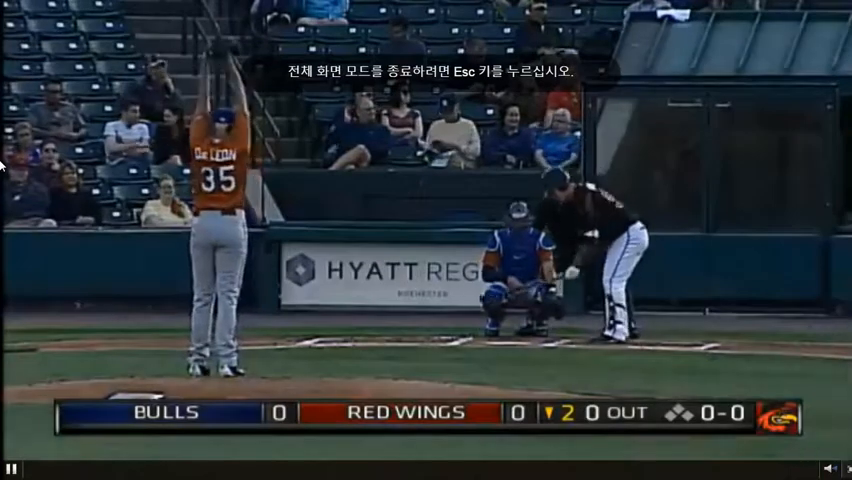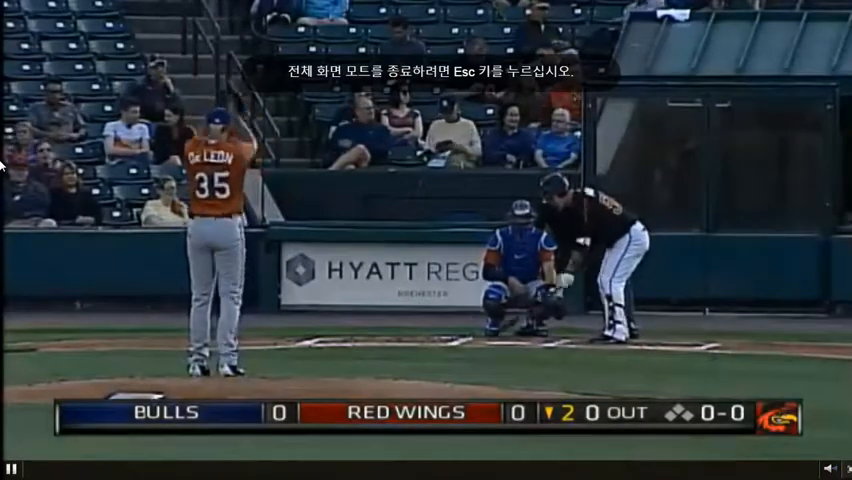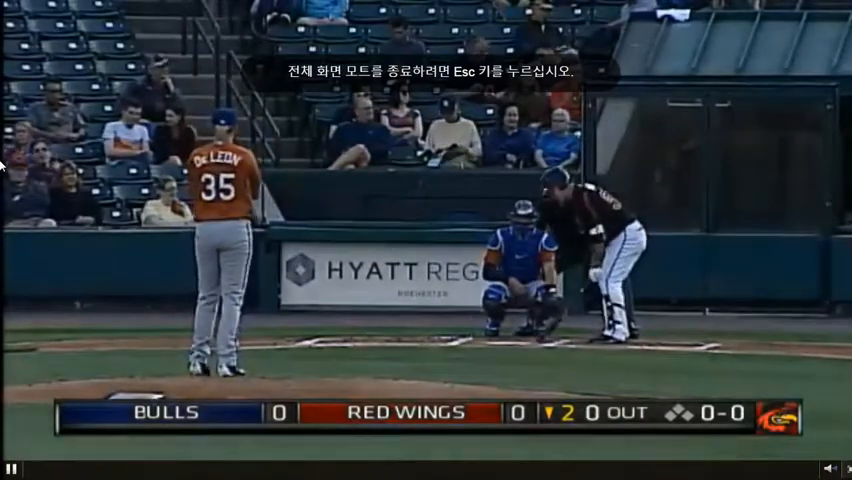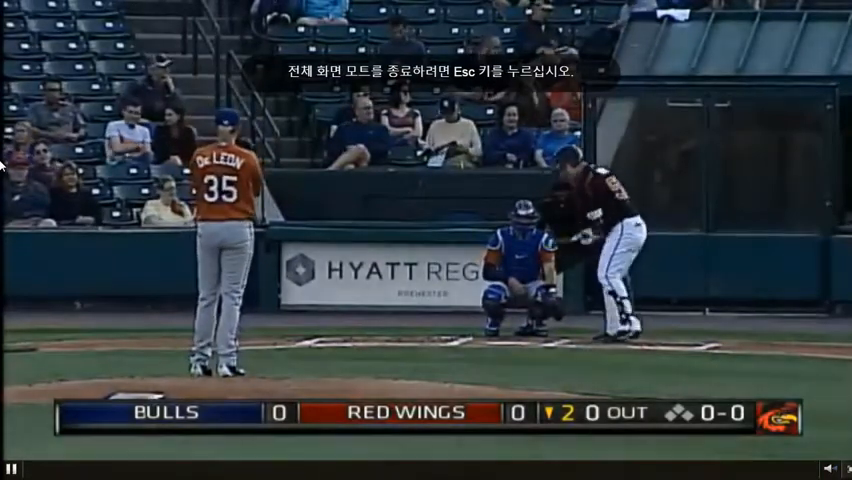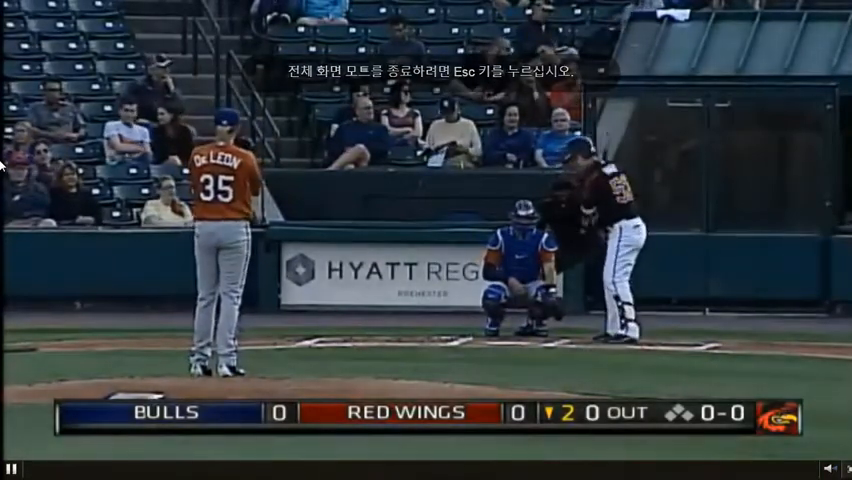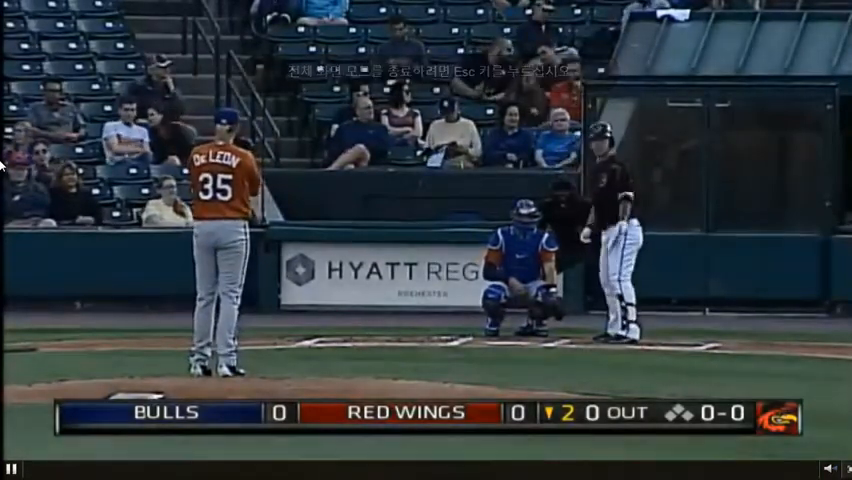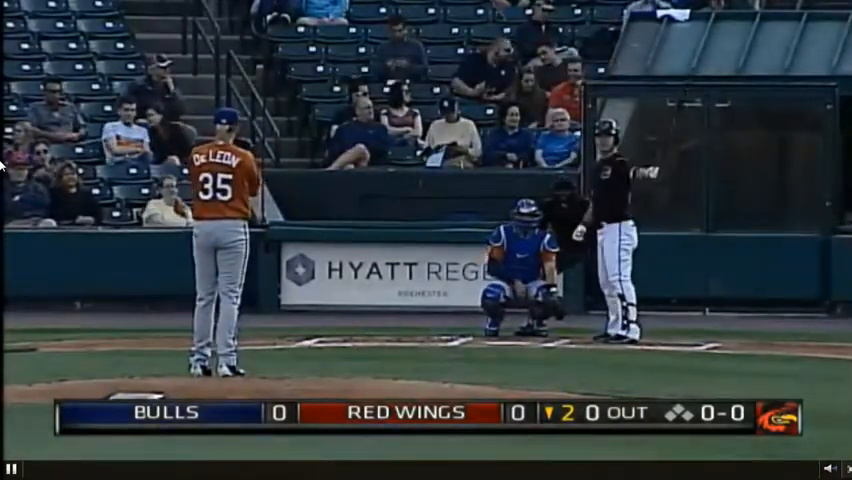
dt=0.4s
person 1, frame 1
left shoulder: (198, 146)
right shoulder: (239, 145)
left elbow: (201, 106)
right elbow: (242, 102)
left wrist: (206, 63)
right wrist: (229, 62)
left hip: (202, 224)
right hip: (232, 224)
left knee: (202, 296)
right knee: (228, 296)
left ankle: (198, 360)
right ankle: (226, 360)
person 1, frame 2
left shoulder: (191, 150)
right shoulder: (236, 151)
right elbow: (253, 145)
left wrist: (211, 133)
left hip: (198, 227)
right hip: (228, 228)
left knee: (200, 297)
right knee: (231, 296)
left ankle: (197, 360)
right ankle: (227, 360)
person 1, frame 3
left shoulder: (196, 156)
right shoulder: (244, 156)
left elbow: (194, 190)
right elbow: (255, 192)
left hip: (205, 229)
right hip: (236, 229)
left knee: (206, 296)
right knee: (232, 297)
left ankle: (198, 356)
right ankle: (227, 361)
person 1, frame 4
left shoulder: (199, 156)
right shoulder: (247, 158)
right elbow: (257, 191)
left hip: (207, 228)
right hip: (238, 229)
left knee: (207, 296)
right knee: (232, 296)
left ankle: (199, 359)
right ankle: (226, 360)
person 1, frame 5
left shoulder: (197, 155)
right shoulder: (245, 158)
right elbow: (256, 190)
left hip: (204, 228)
right hip: (234, 229)
left knee: (205, 295)
right knee: (230, 296)
left ankle: (199, 359)
right ankle: (226, 360)
person 1, frame 6
left shoulder: (196, 155)
right shoulder: (244, 157)
right elbow: (255, 190)
left hip: (202, 227)
right hip: (233, 228)
left knee: (204, 295)
right knee: (230, 295)
left ankle: (199, 359)
right ankle: (226, 360)
person 1, frame 7
left shoulder: (196, 155)
right shoulder: (244, 158)
right elbow: (254, 190)
left hip: (202, 227)
right hip: (232, 228)
left knee: (204, 295)
right knee: (229, 295)
left ankle: (199, 359)
right ankle: (226, 360)
person 2, frame 1
left shoulder: (585, 198)
right shoulder: (580, 194)
left elbow: (590, 238)
left wrist: (576, 265)
left hip: (631, 235)
right hip: (624, 235)
left knee: (612, 280)
right knee: (613, 281)
left ankle: (616, 331)
right ankle: (625, 326)
person 2, frame 2
left shoulder: (583, 204)
right shoulder: (579, 198)
left elbow: (582, 245)
left wrist: (569, 271)
left hip: (631, 237)
right hip: (622, 237)
left knee: (611, 281)
right knee: (604, 281)
left ankle: (616, 332)
right ankle: (624, 327)
person 2, frame 3
left shoulder: (583, 198)
right shoulder: (580, 194)
left elbow: (598, 234)
left wrist: (595, 264)
left hip: (628, 235)
right hip: (624, 235)
left knee: (609, 281)
right knee: (606, 281)
left ankle: (616, 332)
right ankle: (620, 328)
person 2, frame 4
left shoulder: (588, 180)
right shoulder: (597, 173)
left elbow: (596, 217)
left wrist: (591, 233)
right wrist: (592, 232)
left hip: (625, 229)
right hip: (634, 227)
left knee: (607, 275)
right knee: (612, 277)
left ankle: (628, 323)
right ankle: (614, 329)
person 2, frame 5
left shoulder: (592, 177)
right shoulder: (611, 168)
left elbow: (588, 213)
left wrist: (587, 221)
right wrist: (597, 218)
left hip: (623, 230)
right hip: (633, 227)
left knee: (615, 279)
right knee: (612, 280)
left ankle: (628, 329)
right ankle: (614, 328)
person 2, frame 6
left shoulder: (615, 167)
right shoulder: (597, 169)
left elbow: (625, 196)
left wrist: (623, 220)
right wrist: (589, 226)
left hip: (624, 230)
right hip: (609, 231)
left knee: (620, 278)
right knee: (607, 280)
left ankle: (629, 330)
right ankle: (616, 329)
person 2, frame 7
left shoulder: (618, 163)
right shoulder: (598, 166)
left elbow: (633, 172)
left wrist: (646, 172)
right wrist: (584, 224)
left hip: (619, 228)
right hip: (604, 229)
left knee: (620, 278)
right knee: (607, 281)
left ankle: (630, 329)
right ankle: (615, 328)
person 3, frame 1
left shoulder: (540, 238)
right shoulder: (498, 238)
left elbow: (548, 266)
right elbow: (487, 273)
left wrist: (551, 289)
right wrist: (508, 279)
left hip: (531, 285)
right hip: (506, 285)
left knee: (549, 299)
right knee: (492, 297)
left ankle: (536, 322)
right ankle: (494, 323)
person 3, frame 2
left shoulder: (542, 238)
right shoulder: (500, 236)
left elbow: (548, 266)
right elbow: (487, 271)
left wrist: (551, 290)
right wrist: (509, 279)
left hip: (532, 285)
right hip: (507, 284)
left knee: (550, 300)
right knee: (491, 298)
left ankle: (535, 322)
right ankle: (494, 323)
person 3, frame 3
left shoulder: (543, 238)
right shoulder: (500, 236)
left elbow: (549, 267)
right elbow: (487, 271)
left wrist: (551, 290)
right wrist: (509, 280)
left hip: (532, 285)
right hip: (507, 285)
left knee: (551, 301)
right knee: (491, 298)
left ankle: (534, 323)
right ankle: (494, 323)
person 3, frame 4
left shoulder: (543, 239)
right shoulder: (501, 236)
left elbow: (549, 267)
right elbow: (488, 271)
left wrist: (551, 290)
right wrist: (509, 280)
left hip: (532, 285)
right hip: (507, 284)
left knee: (550, 300)
right knee: (491, 297)
left ankle: (535, 323)
right ankle: (494, 323)
person 3, frame 5
left shoulder: (543, 239)
right shoulder: (500, 237)
left elbow: (549, 267)
right elbow: (488, 271)
left wrist: (552, 291)
right wrist: (509, 280)
left hip: (532, 285)
right hip: (507, 285)
left knee: (550, 300)
right knee: (491, 297)
left ankle: (535, 323)
right ankle: (493, 323)
person 3, frame 6
left shoulder: (543, 238)
right shoulder: (501, 236)
left elbow: (550, 267)
right elbow: (488, 271)
left wrist: (552, 291)
right wrist: (510, 280)
left hip: (532, 285)
right hip: (508, 284)
left knee: (549, 299)
right knee: (491, 297)
left ankle: (536, 323)
right ankle: (494, 323)
person 3, frame 7
left shoulder: (544, 239)
right shoulder: (503, 234)
left elbow: (550, 267)
right elbow: (493, 267)
left wrist: (553, 291)
right wrist: (514, 282)
left hip: (532, 285)
right hip: (508, 284)
left knee: (550, 299)
right knee: (490, 296)
left ankle: (535, 323)
right ankle: (494, 323)
